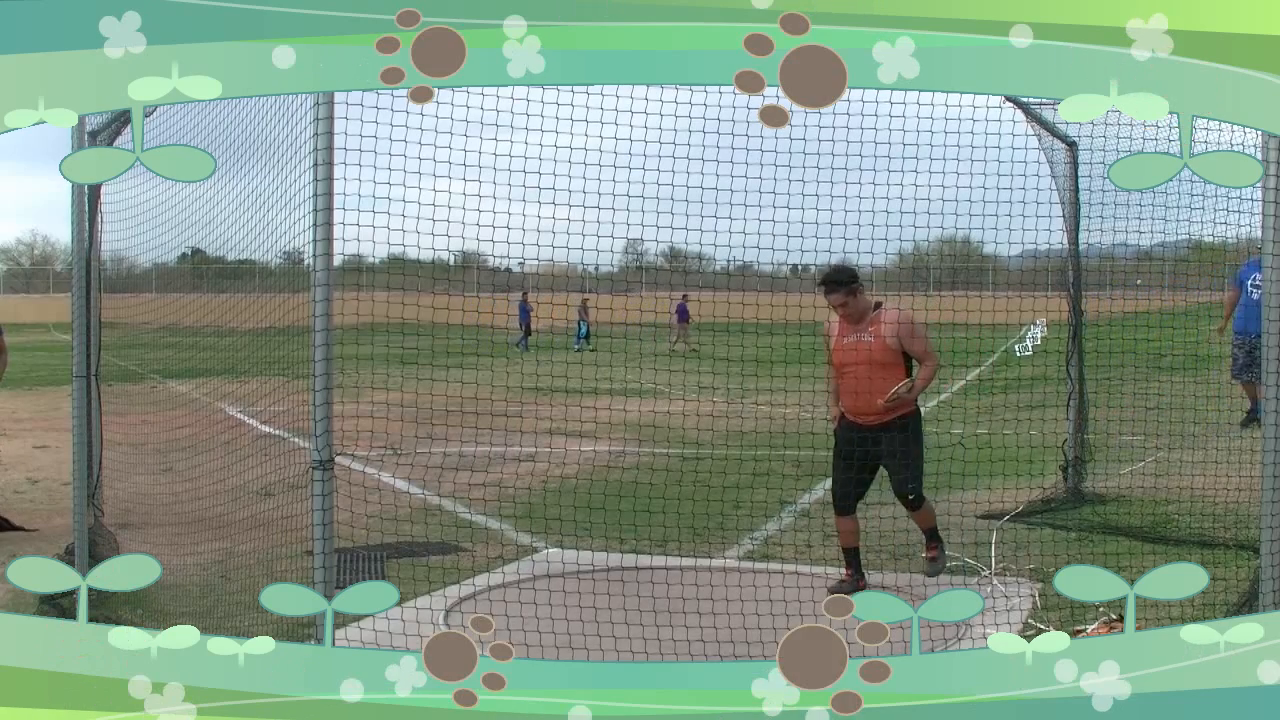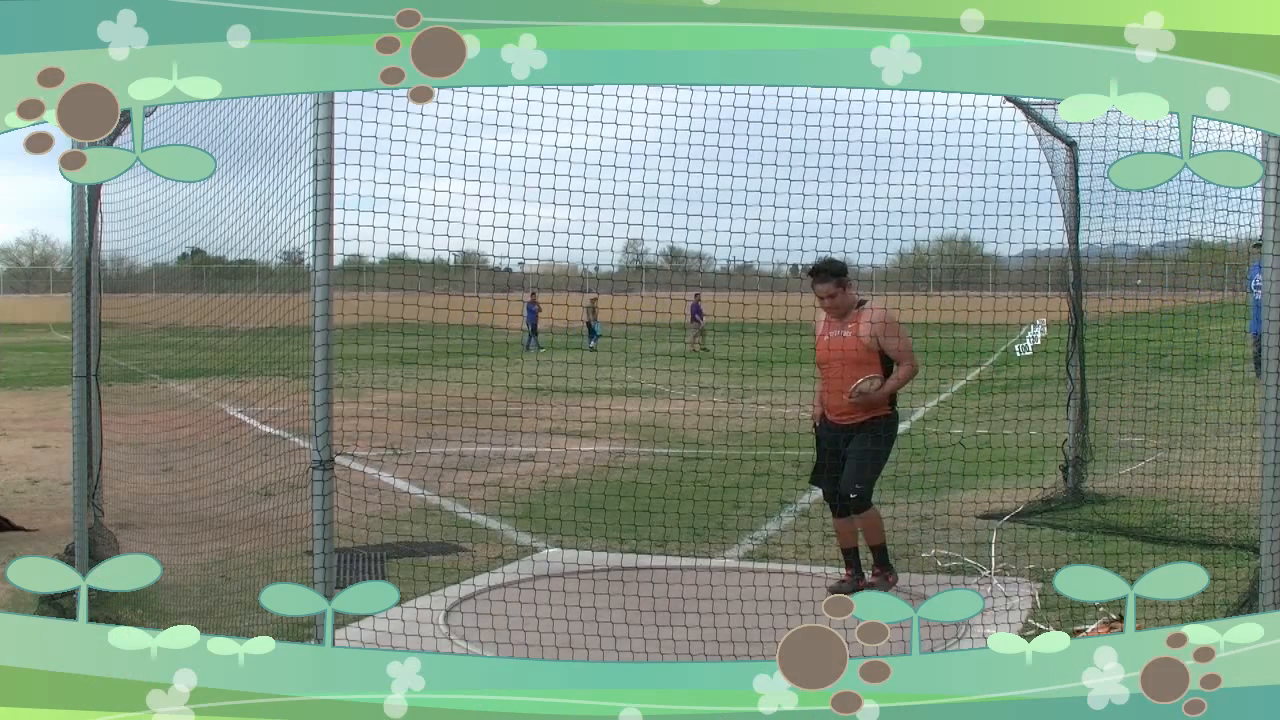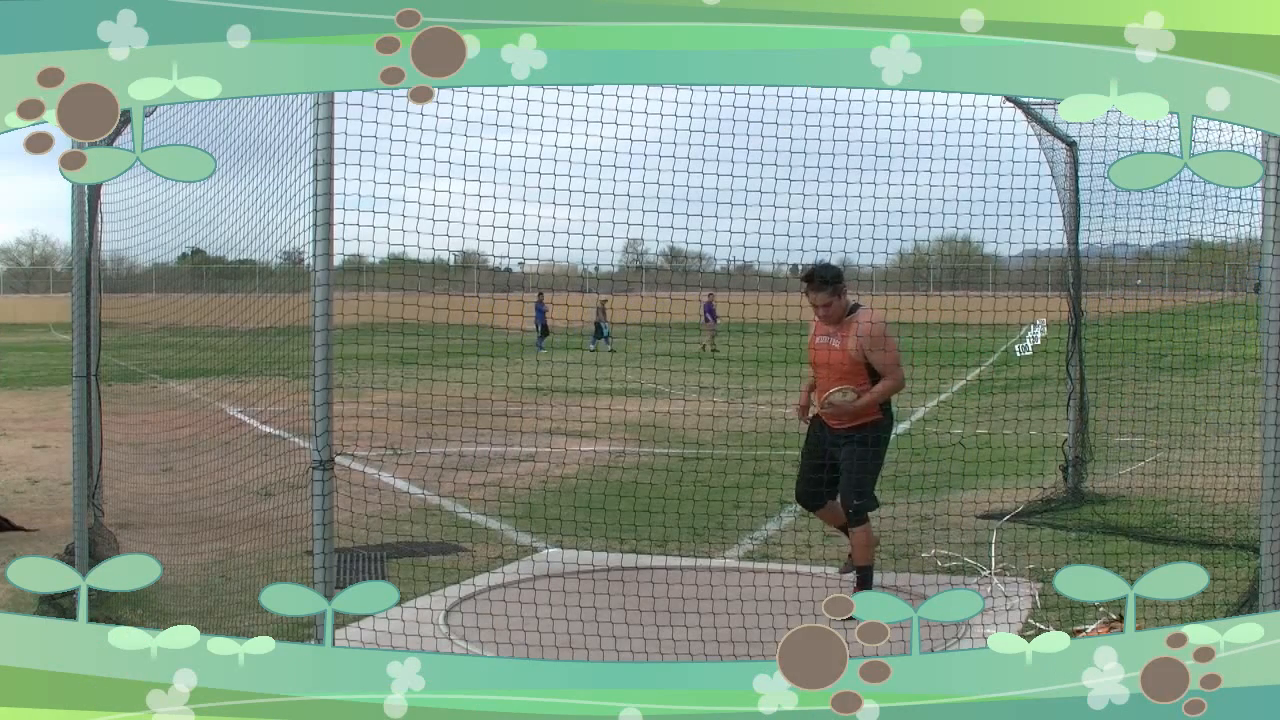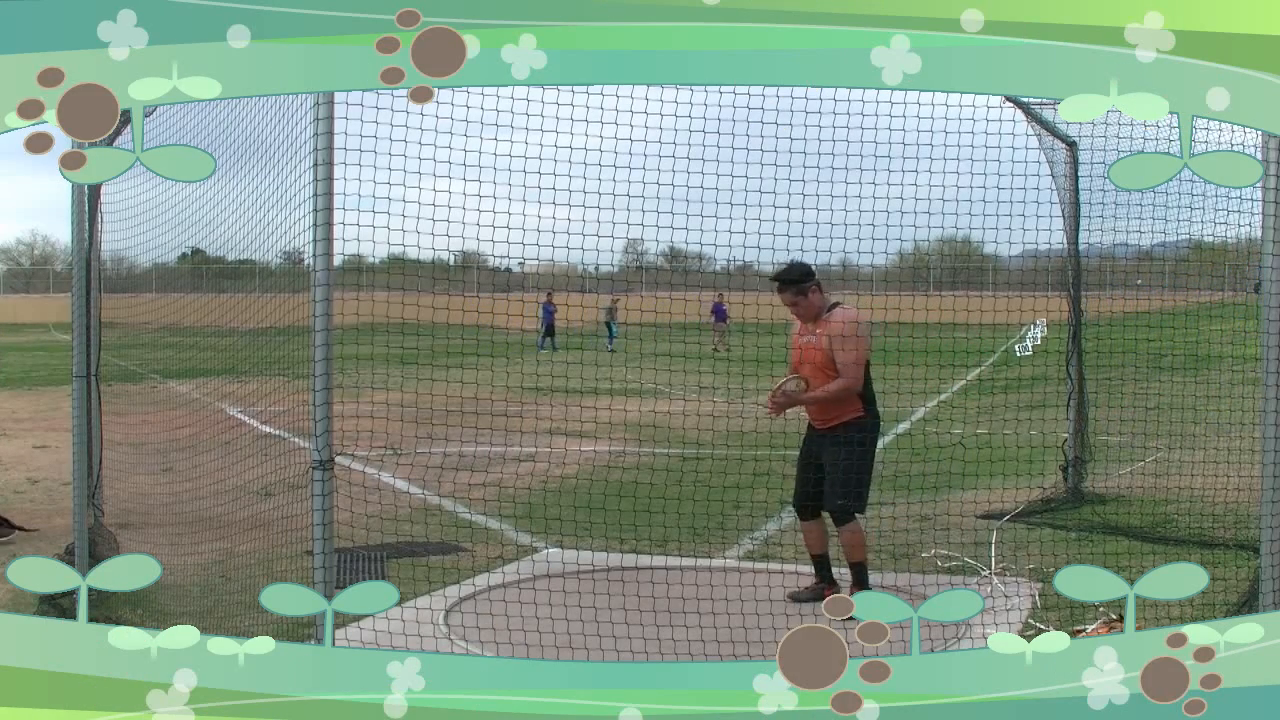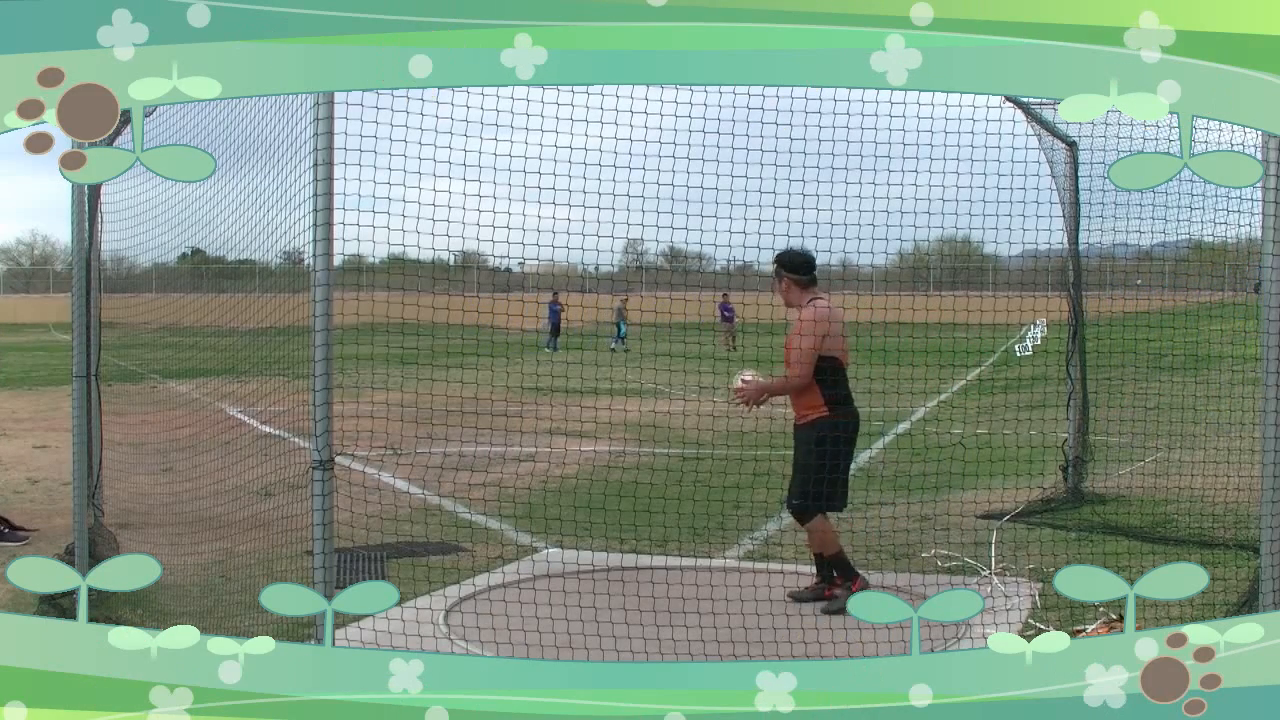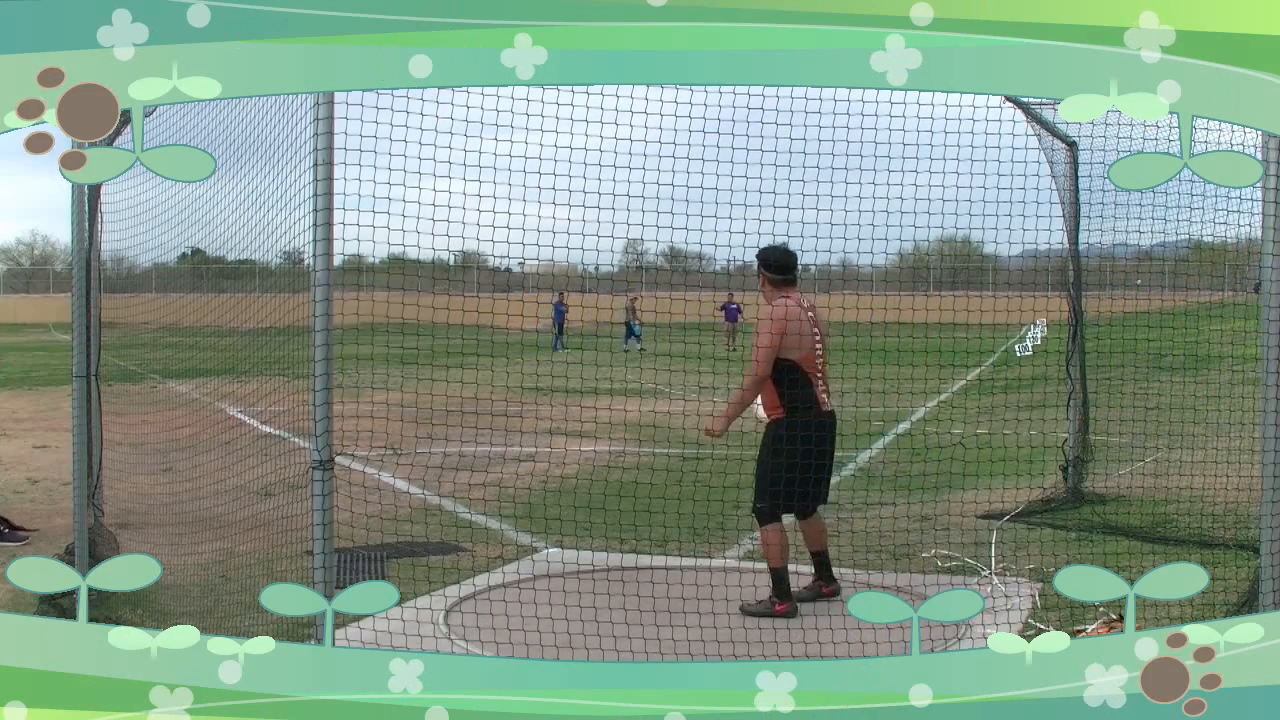
dt=0.4s
person 1, frame 1
left shoulder: (898, 321)
right shoulder: (832, 328)
left elbow: (930, 362)
left wrist: (911, 395)
right wrist: (834, 403)
left hip: (898, 424)
right hip: (852, 427)
left knee: (908, 492)
right knee: (843, 500)
left ankle: (934, 544)
right ankle: (854, 573)
person 1, frame 2
left shoulder: (878, 319)
right shoulder: (822, 324)
left elbow: (908, 365)
left wrist: (880, 395)
right wrist: (818, 403)
left hip: (873, 425)
right hip: (832, 427)
left knee: (855, 496)
right knee: (837, 502)
left ankle: (883, 569)
right ankle: (854, 573)
person 1, frame 3
left shoulder: (869, 325)
right shoulder: (818, 322)
left elbow: (896, 380)
left wrist: (853, 407)
right wrist: (808, 393)
left hip: (866, 429)
right hip: (826, 425)
left knee: (855, 508)
right knee: (808, 495)
left ankle: (865, 590)
right ankle: (856, 536)
person 1, frame 4
left shoulder: (846, 321)
right shoulder: (801, 326)
left elbow: (852, 382)
left wrist: (799, 399)
right wrist: (786, 396)
left hip: (853, 428)
right hip: (819, 428)
left knee: (841, 509)
right knee: (806, 506)
left ankle: (860, 587)
right ankle: (825, 582)
person 1, frame 5
left shoulder: (811, 314)
right shoulder: (818, 311)
left elbow: (799, 377)
left wrist: (760, 389)
right wrist: (767, 389)
left hip: (827, 425)
right hip: (820, 423)
left knee: (802, 506)
right knee: (813, 506)
left ankle: (849, 578)
right ankle: (826, 582)
person 1, frame 6
left shoulder: (778, 312)
right shoulder: (809, 310)
left elbow: (758, 373)
left wrist: (726, 417)
left hip: (792, 425)
right hip: (820, 420)
left knee: (767, 511)
right knee: (804, 506)
left ankle: (781, 599)
right ankle: (825, 580)
